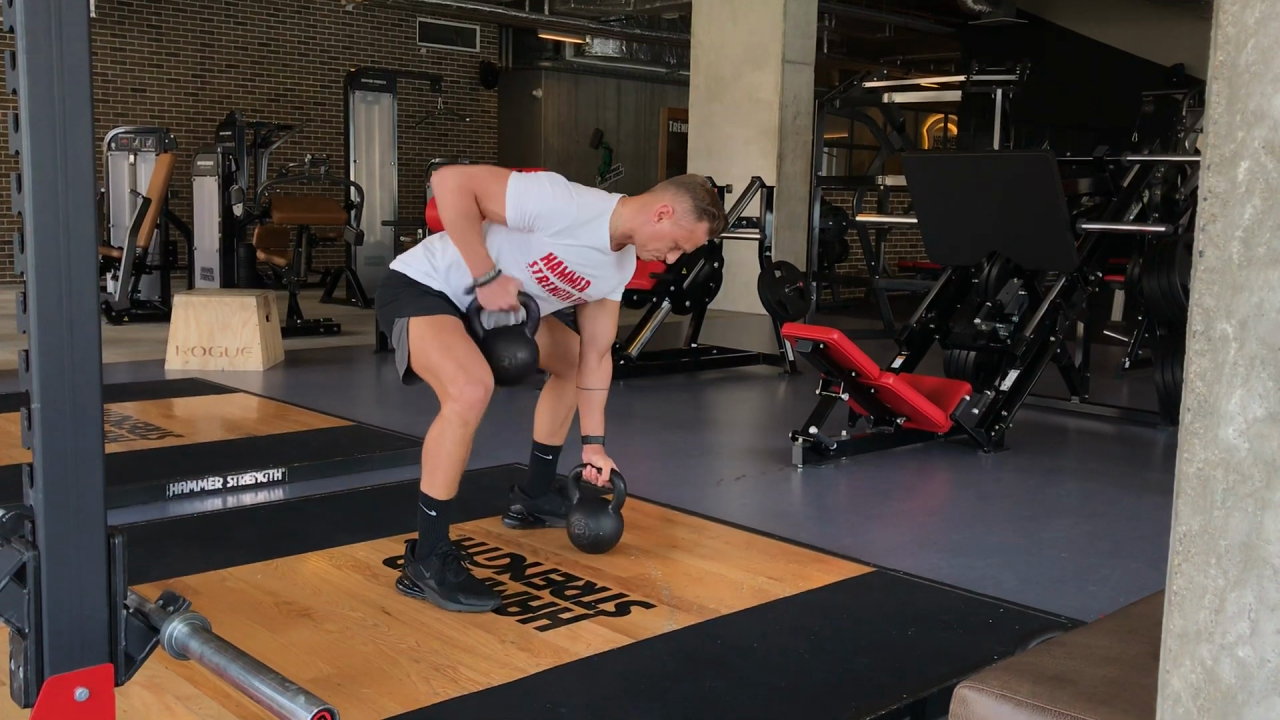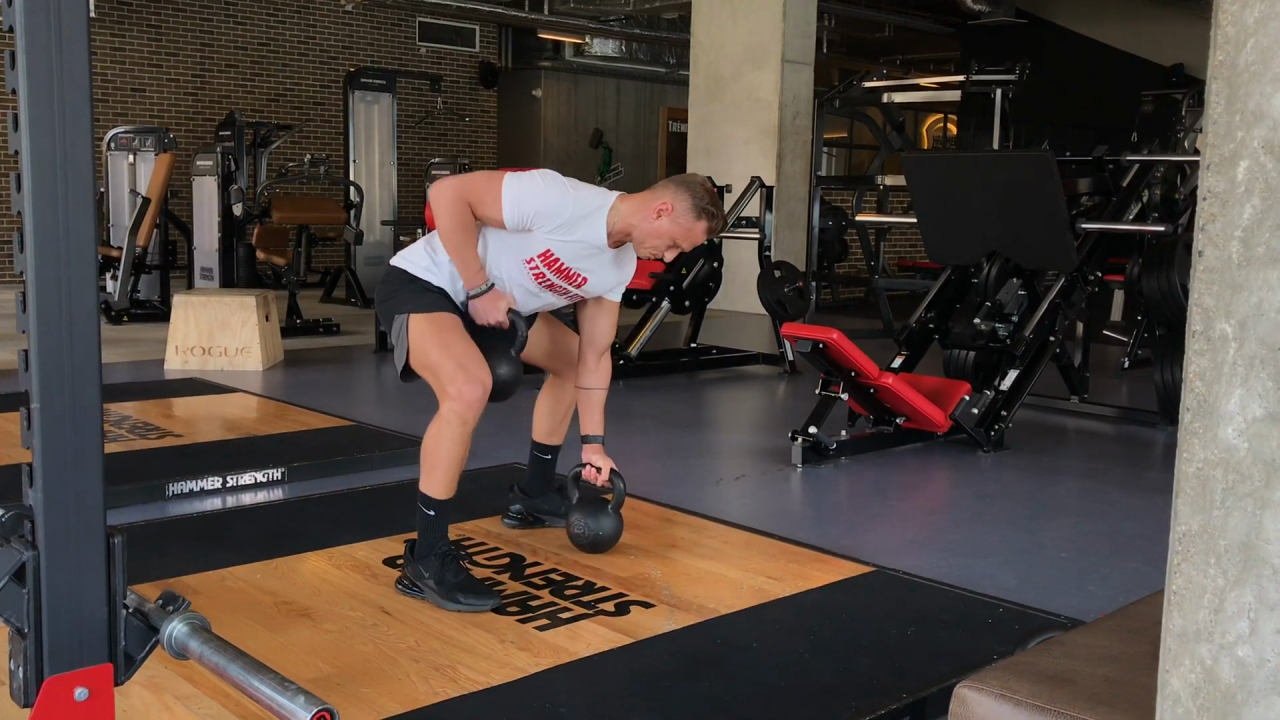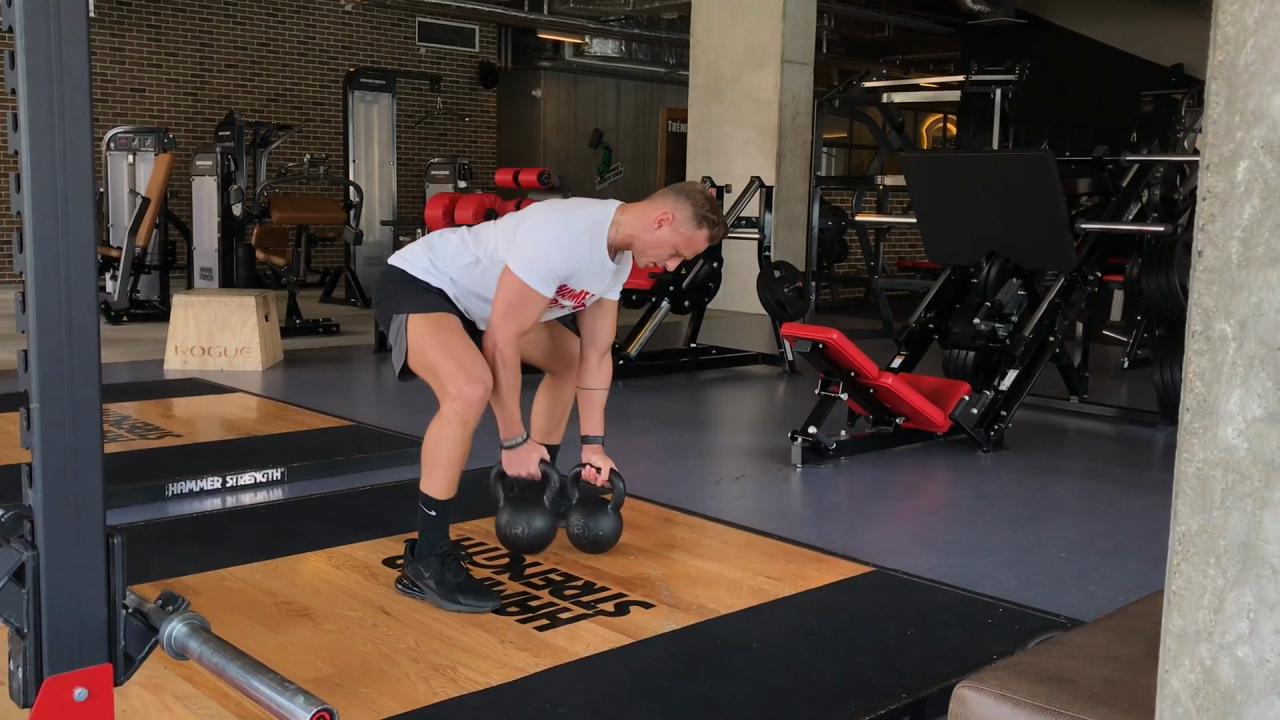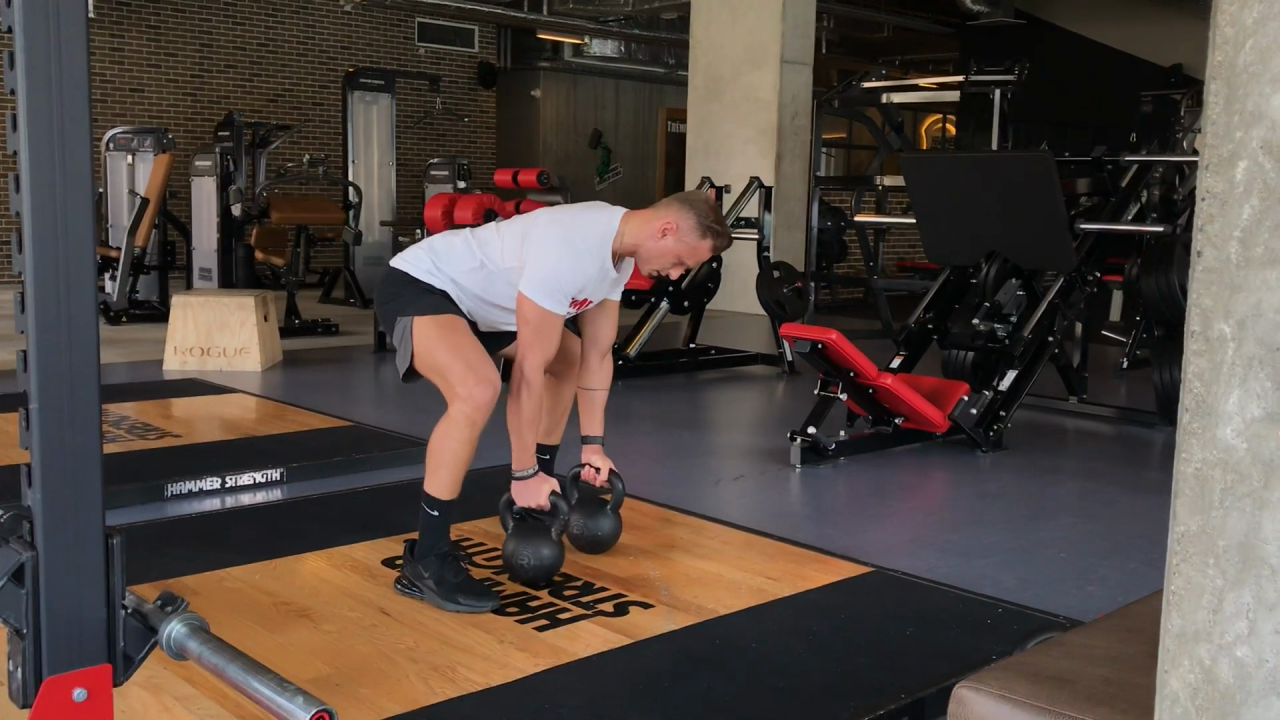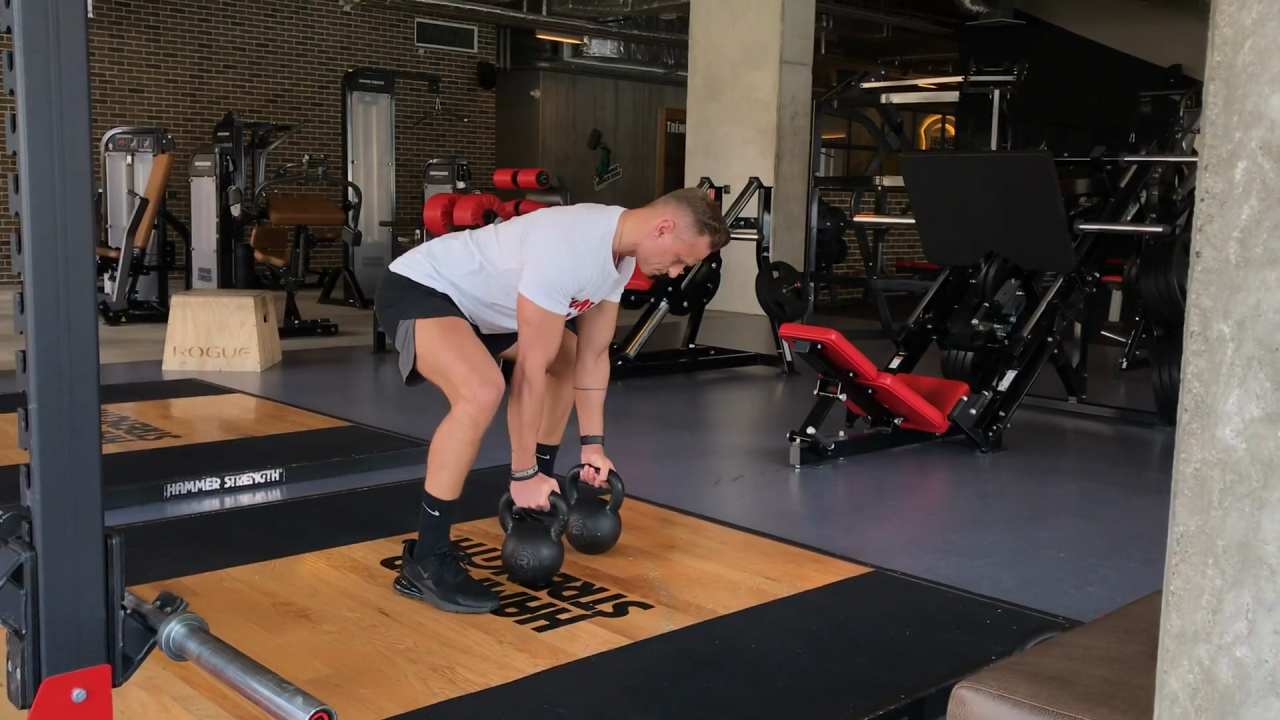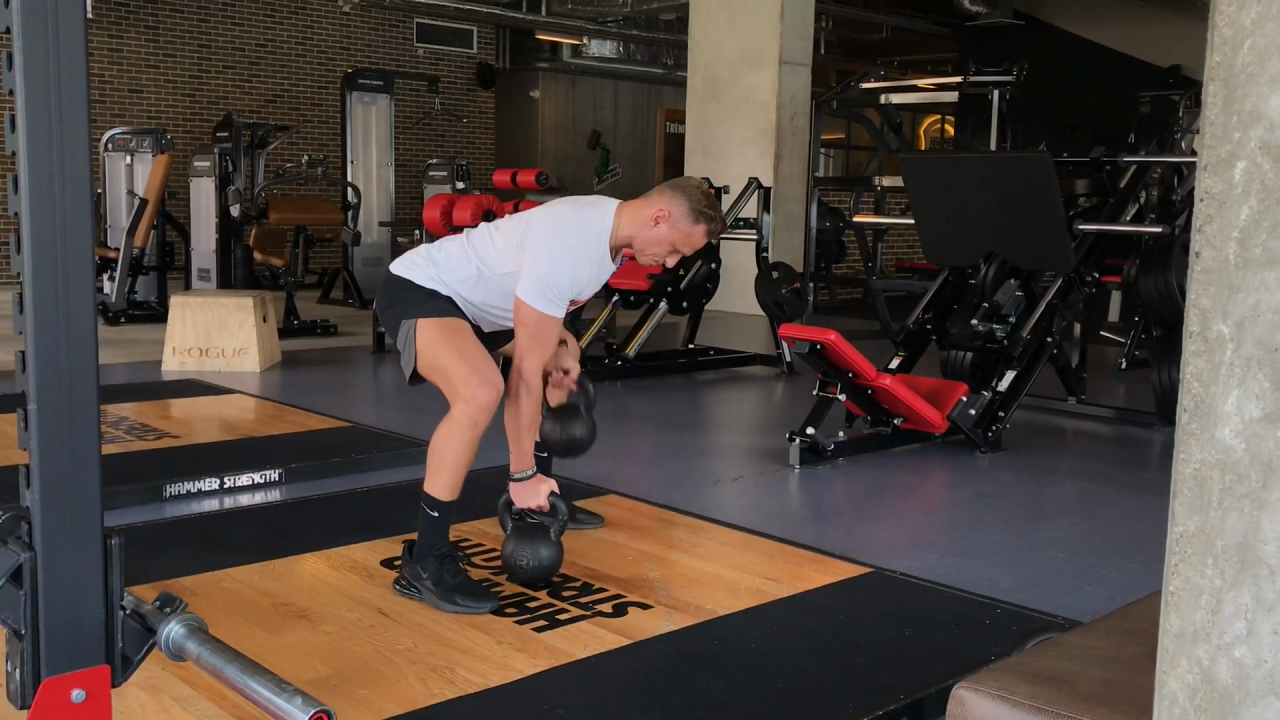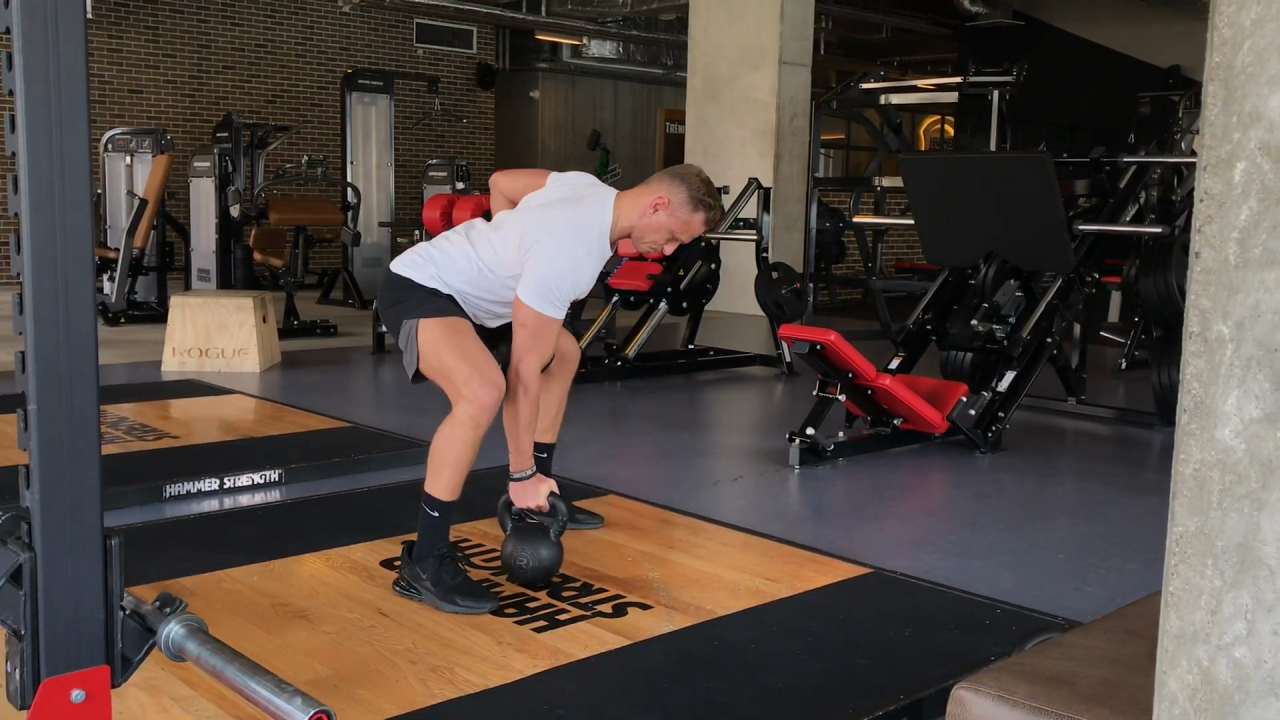
dt=0.4s
person 1, frame 1
left shoulder: (620, 264)
right shoulder: (563, 204)
left elbow: (595, 355)
right elbow: (449, 180)
left wrist: (593, 444)
right wrist: (487, 277)
right hip: (422, 285)
left knee: (571, 360)
right knee: (471, 390)
left ankle: (534, 496)
right ankle: (428, 561)
person 1, frame 2
left shoulder: (620, 262)
right shoulder: (559, 199)
left elbow: (594, 355)
right elbow: (447, 194)
left wrist: (592, 444)
right wrist: (480, 290)
right hip: (420, 280)
left knee: (570, 358)
right knee: (469, 388)
left ankle: (533, 495)
right ankle: (427, 560)
person 1, frame 3
left shoulder: (617, 254)
right shoulder: (564, 235)
left elbow: (596, 353)
right elbow: (501, 343)
left wrist: (593, 444)
right wrist: (514, 442)
left hip: (471, 296)
right hip: (416, 283)
left knee: (570, 358)
right knee: (469, 389)
right ankle: (427, 561)
person 1, frame 4
left shoulder: (619, 249)
right shoulder: (570, 249)
left elbow: (596, 354)
right elbow: (530, 369)
left wrist: (592, 445)
right wrist: (524, 473)
left hip: (471, 293)
right hip: (417, 284)
left knee: (570, 358)
right knee: (477, 390)
left ankle: (541, 496)
right ankle: (427, 560)
person 1, frame 5
left shoulder: (620, 253)
right shoulder: (568, 249)
left elbow: (591, 354)
right elbow: (532, 369)
left wrist: (593, 445)
right wrist: (524, 473)
left hip: (470, 295)
right hip: (417, 287)
left knee: (567, 358)
right knee: (481, 392)
left ankle: (539, 498)
right ankle: (426, 561)
person 1, frame 6
left shoulder: (605, 218)
right shoulder: (568, 249)
right elbow: (528, 369)
left wrist: (560, 349)
right wrist: (522, 474)
left hip: (467, 290)
right hip: (418, 288)
left knee: (563, 358)
right knee: (480, 392)
left ankle: (539, 498)
right ankle: (425, 562)
person 1, frame 7
left shoulder: (594, 191)
right shoulder: (570, 249)
left elbow: (500, 184)
right elbow: (527, 370)
right wrist: (522, 474)
left hip: (461, 281)
right hip: (418, 286)
left knee: (564, 353)
right knee: (482, 392)
left ankle: (541, 494)
right ankle: (425, 563)
